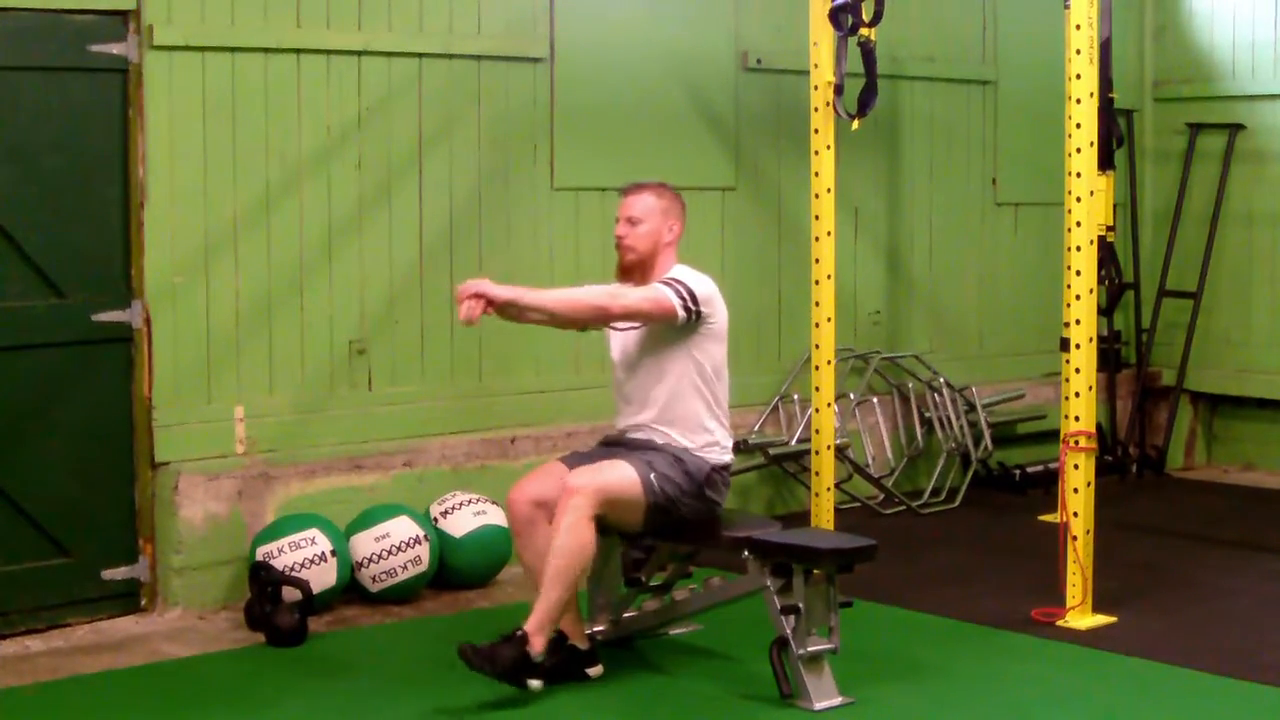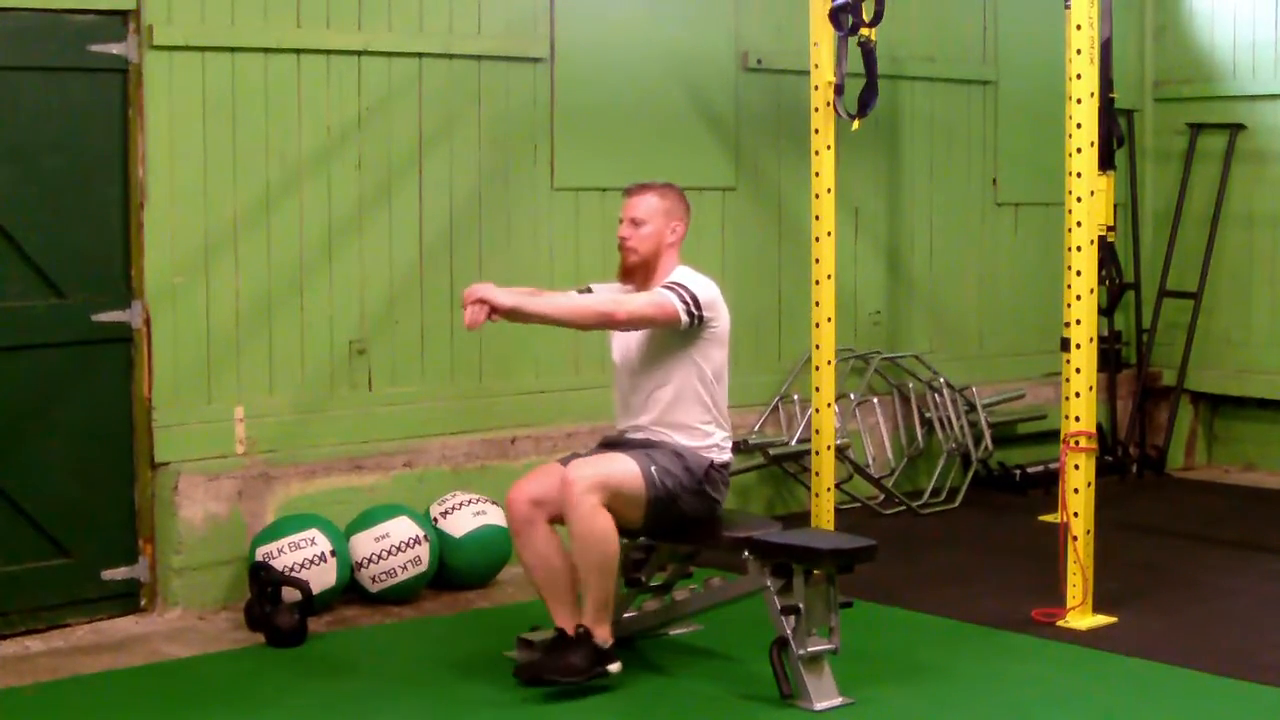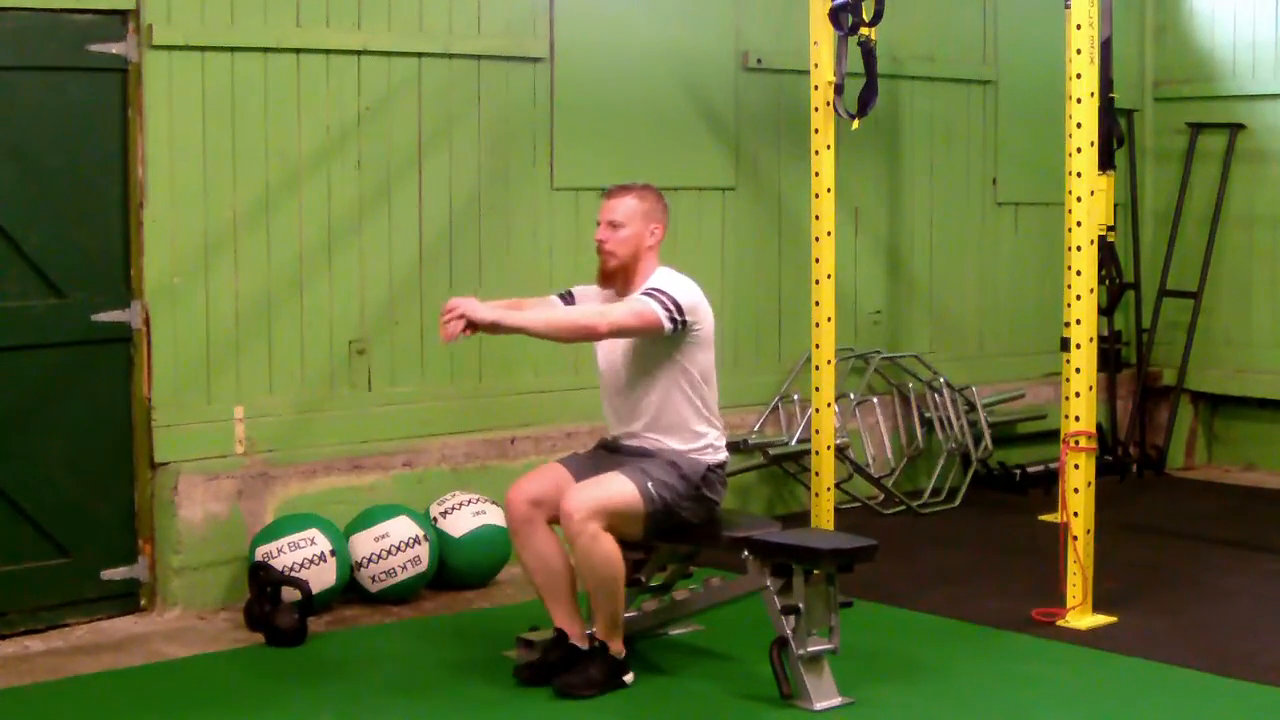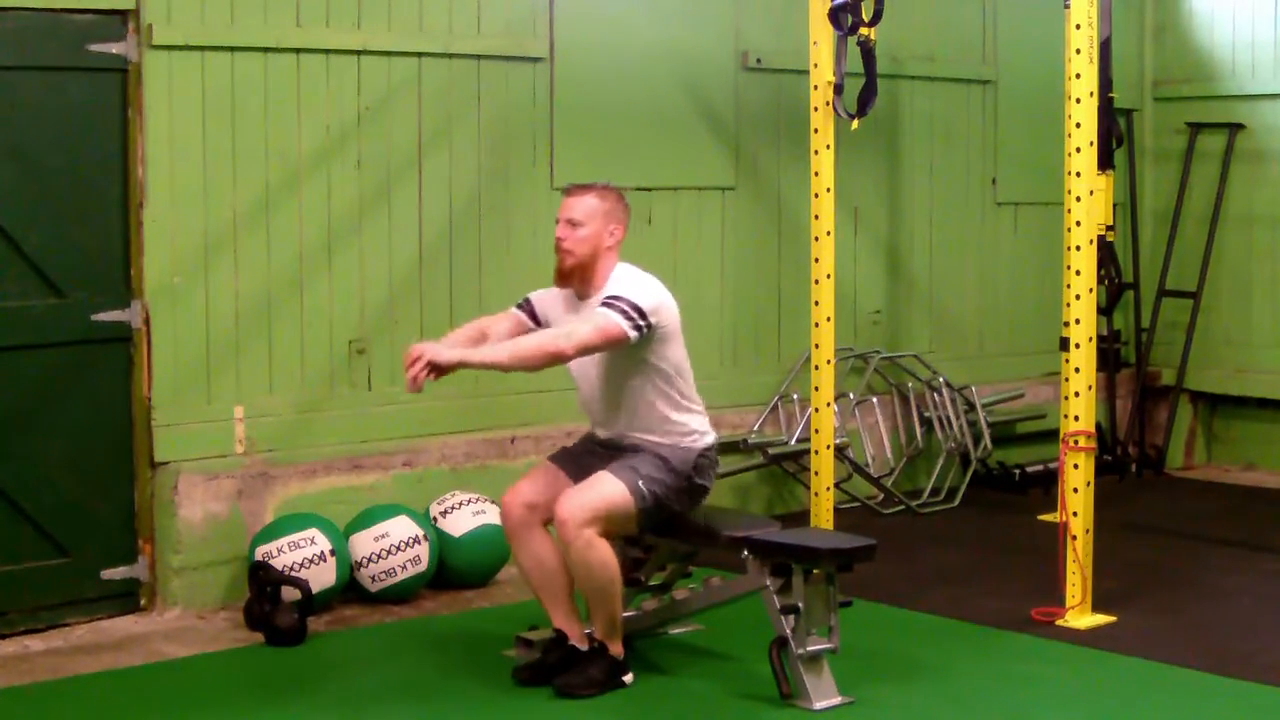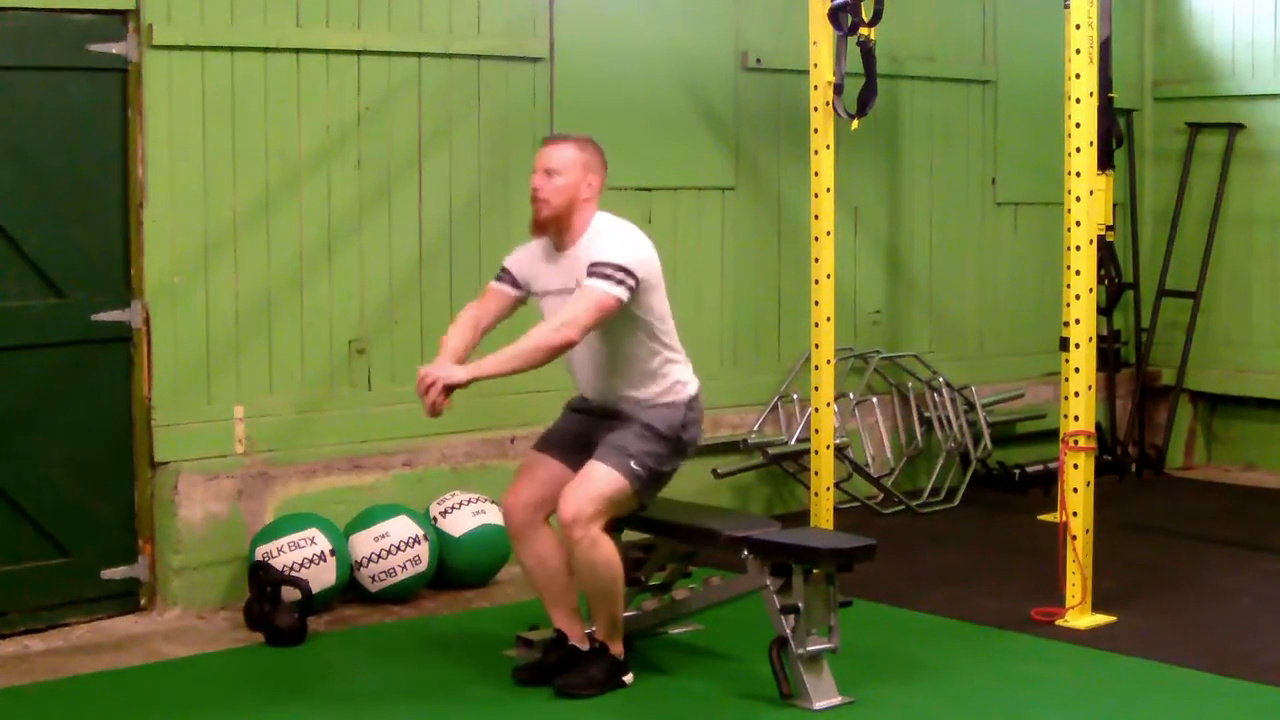
dt=0.2s
person 1, frame 1
left shoulder: (693, 289)
right shoulder: (617, 293)
left elbow: (611, 307)
right elbow: (547, 308)
left wrist: (508, 294)
right wrist: (498, 300)
left hip: (691, 466)
right hip: (631, 444)
left knee: (580, 489)
right knee: (525, 500)
left ankle: (530, 645)
right ankle: (573, 642)
person 1, frame 2
left shoulder: (695, 292)
right shoulder: (618, 293)
left elbow: (615, 314)
right elbow: (548, 302)
left wrist: (512, 301)
right wrist: (501, 301)
left hip: (691, 467)
right hip: (631, 448)
left knee: (582, 482)
right knee: (523, 500)
left ankle: (598, 644)
right ankle: (572, 633)
person 1, frame 3
left shoulder: (675, 294)
right shoulder: (599, 296)
left elbow: (596, 326)
right elbow: (530, 308)
left wrist: (493, 318)
right wrist: (481, 313)
left hip: (686, 469)
right hip: (624, 451)
left knee: (582, 509)
right knee: (522, 501)
left ankle: (611, 653)
right ankle: (573, 640)
person 1, frame 4
left shoulder: (637, 294)
right shoulder: (558, 298)
left elbow: (562, 347)
right elbow: (491, 328)
left wrist: (461, 355)
right wrist: (443, 351)
left hip: (675, 456)
right hip: (612, 444)
left knee: (574, 515)
right knee: (518, 506)
left ankle: (610, 655)
right ankle: (572, 641)
person 1, frame 5
left shoulder: (617, 246)
right shoulder: (534, 255)
left elbow: (565, 331)
right elbow: (479, 314)
left wrist: (470, 372)
right wrist: (447, 363)
left hip: (660, 413)
right hip: (595, 408)
left knee: (578, 513)
right knee: (520, 506)
left ankle: (611, 655)
right ankle: (573, 640)
